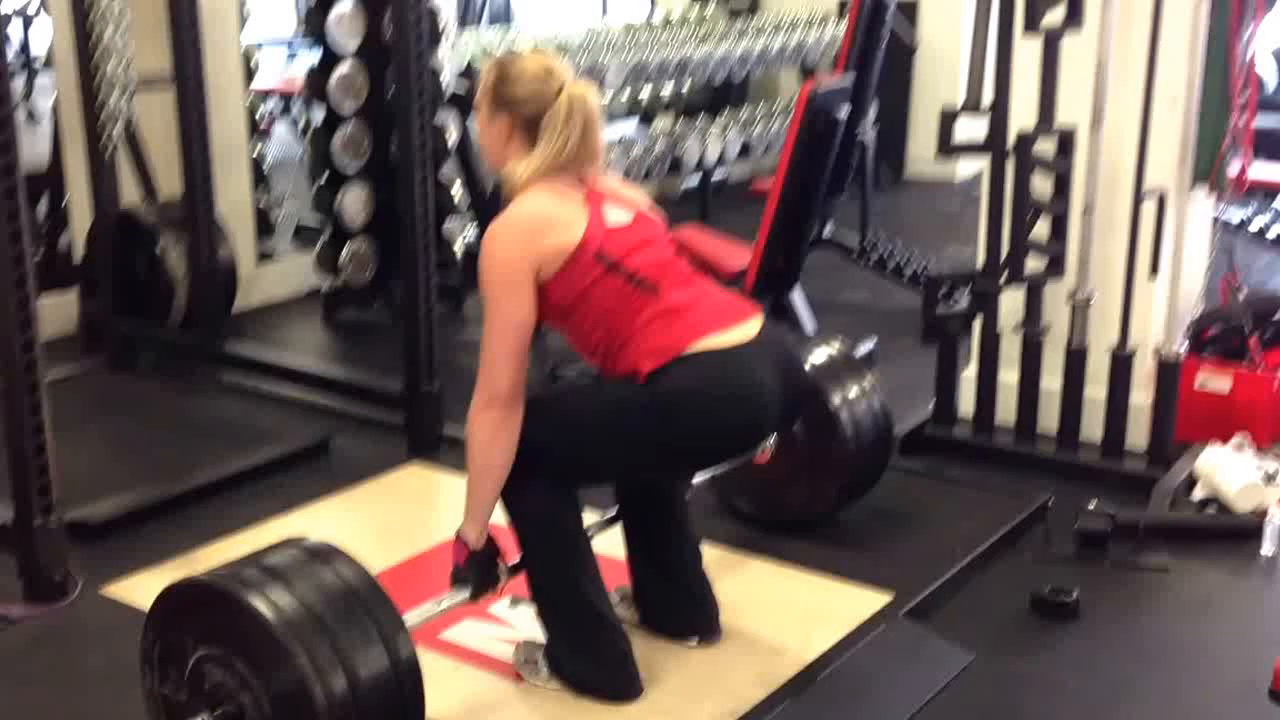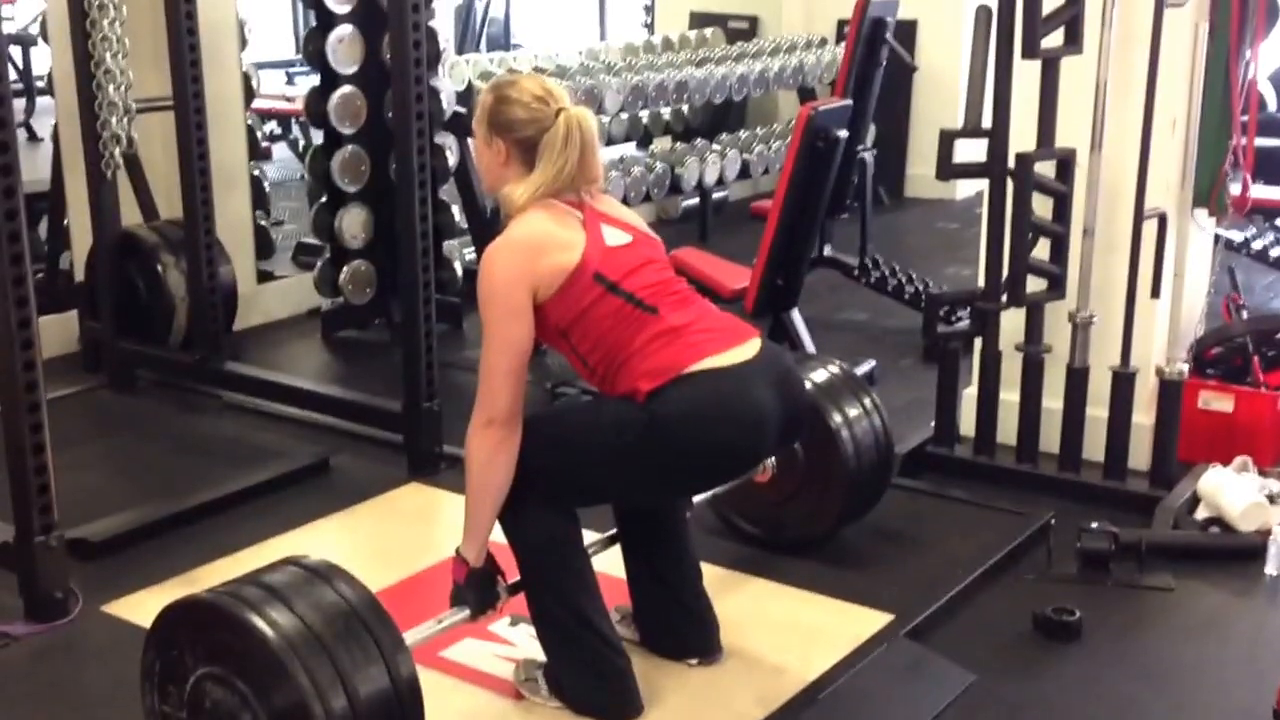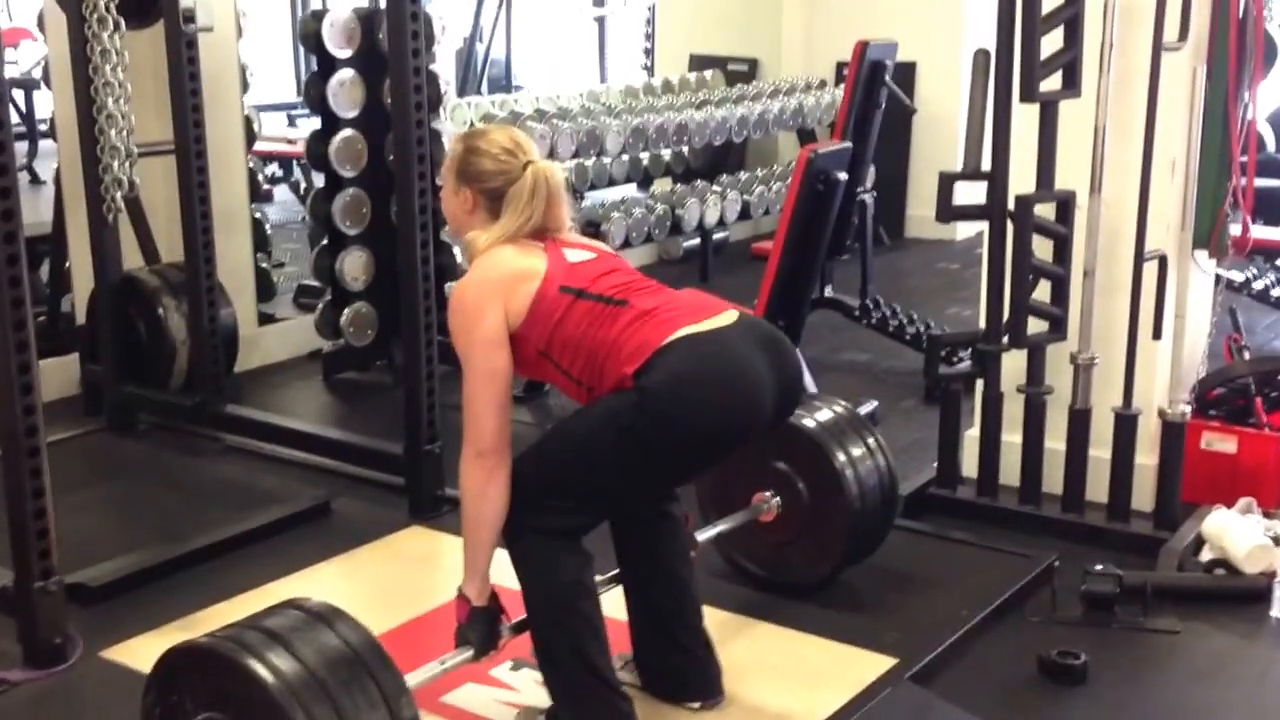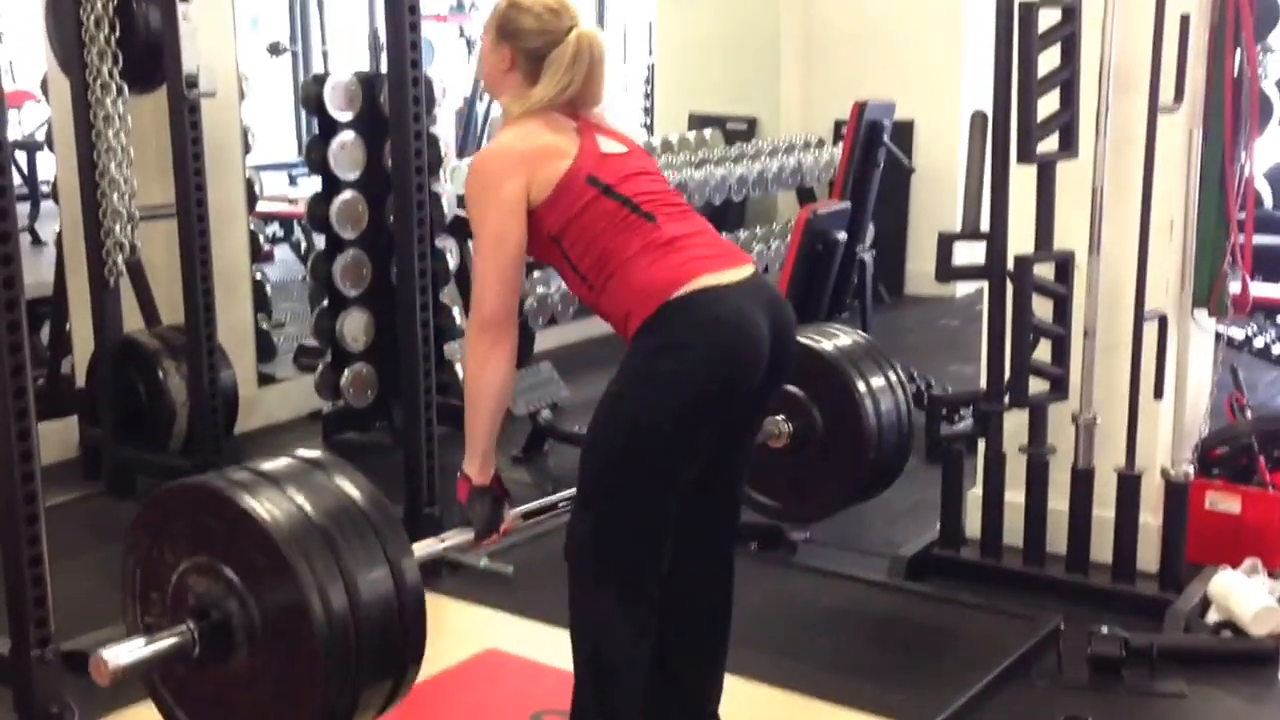
dt=1s
person 1, frame 1
left shoulder: (516, 230)
right shoulder: (613, 189)
left elbow: (499, 401)
left wrist: (473, 534)
left hip: (711, 392)
right hip: (772, 364)
left knee: (527, 450)
right knee: (630, 416)
left ankle: (593, 662)
right ankle: (678, 606)
person 1, frame 2
left shoulder: (513, 251)
right shoulder: (608, 211)
left elbow: (497, 421)
left wrist: (472, 554)
left hip: (709, 413)
right hip: (774, 385)
left knee: (525, 471)
right knee: (630, 438)
right ankle: (678, 626)
person 1, frame 3
left shoulder: (481, 288)
right shoulder: (572, 249)
left elbow: (487, 454)
left wrist: (475, 592)
left hip: (699, 384)
right hip: (768, 359)
left knee: (534, 510)
right knee: (631, 478)
right ankle: (683, 672)
person 1, frame 4
left shoulder: (508, 154)
right shoulder: (602, 132)
left elbow: (493, 326)
left wrist: (479, 473)
left hip: (691, 334)
right hip: (761, 312)
left knee: (611, 561)
right knee: (700, 543)
